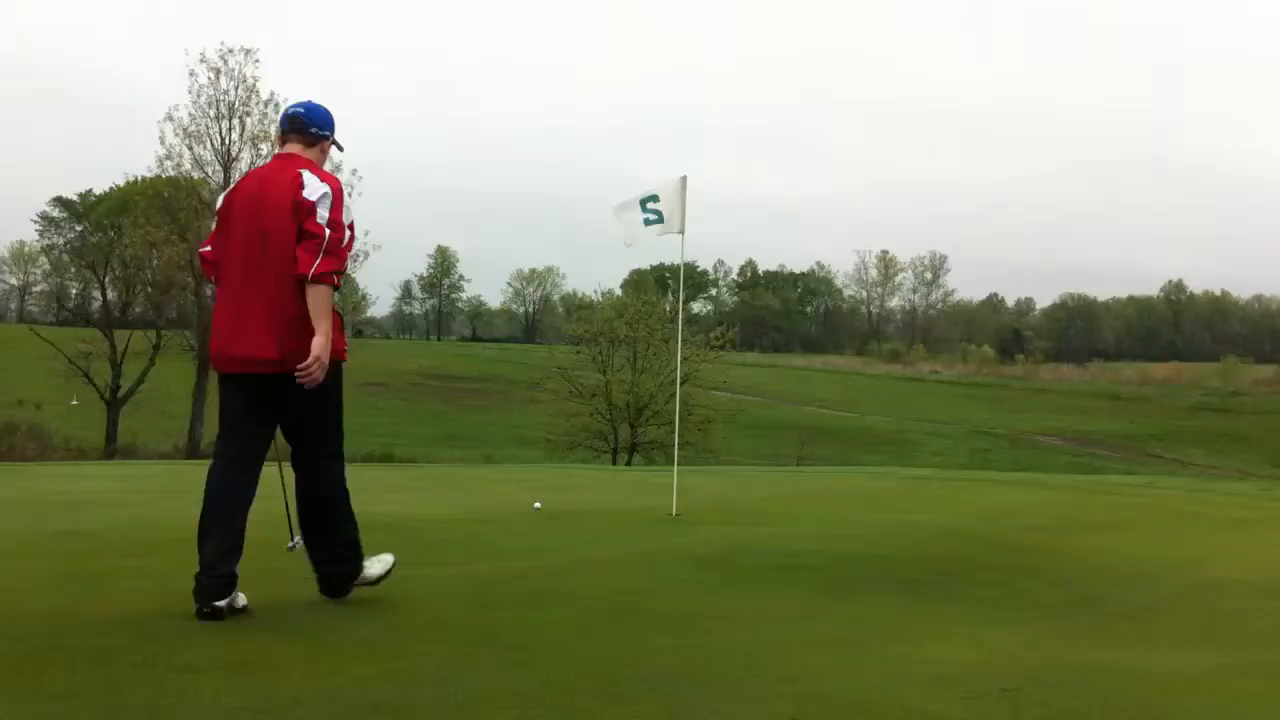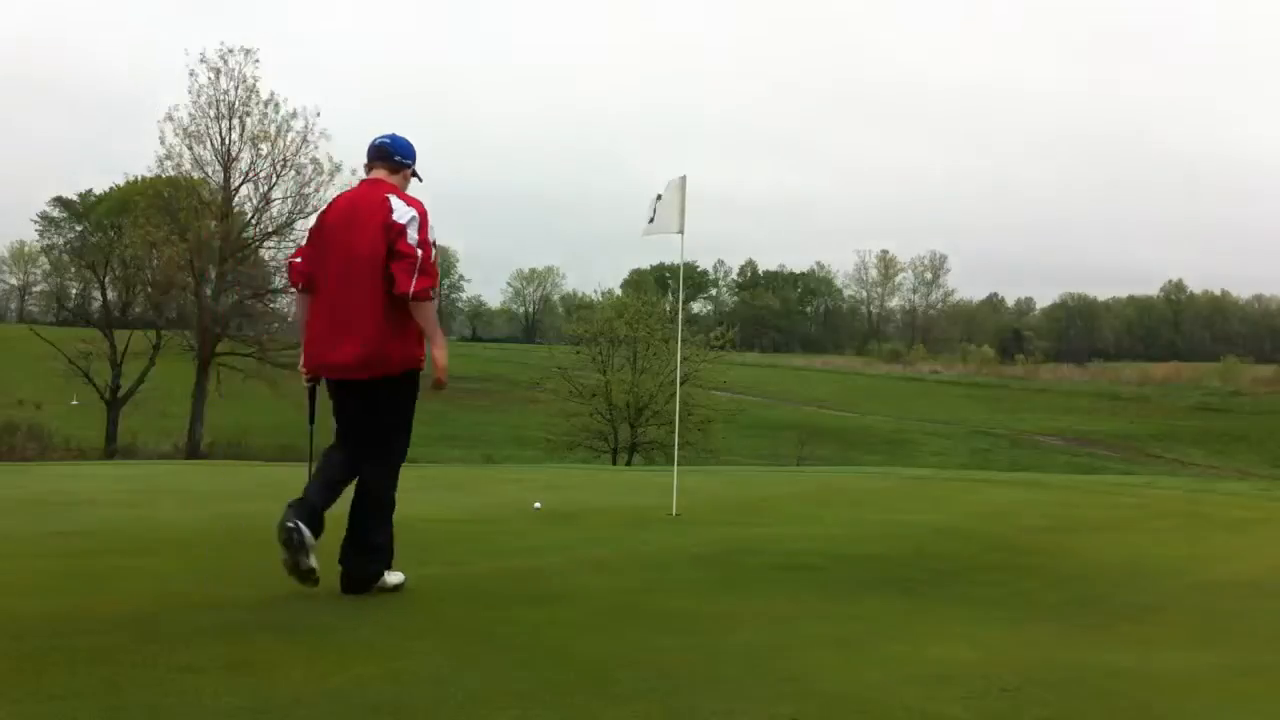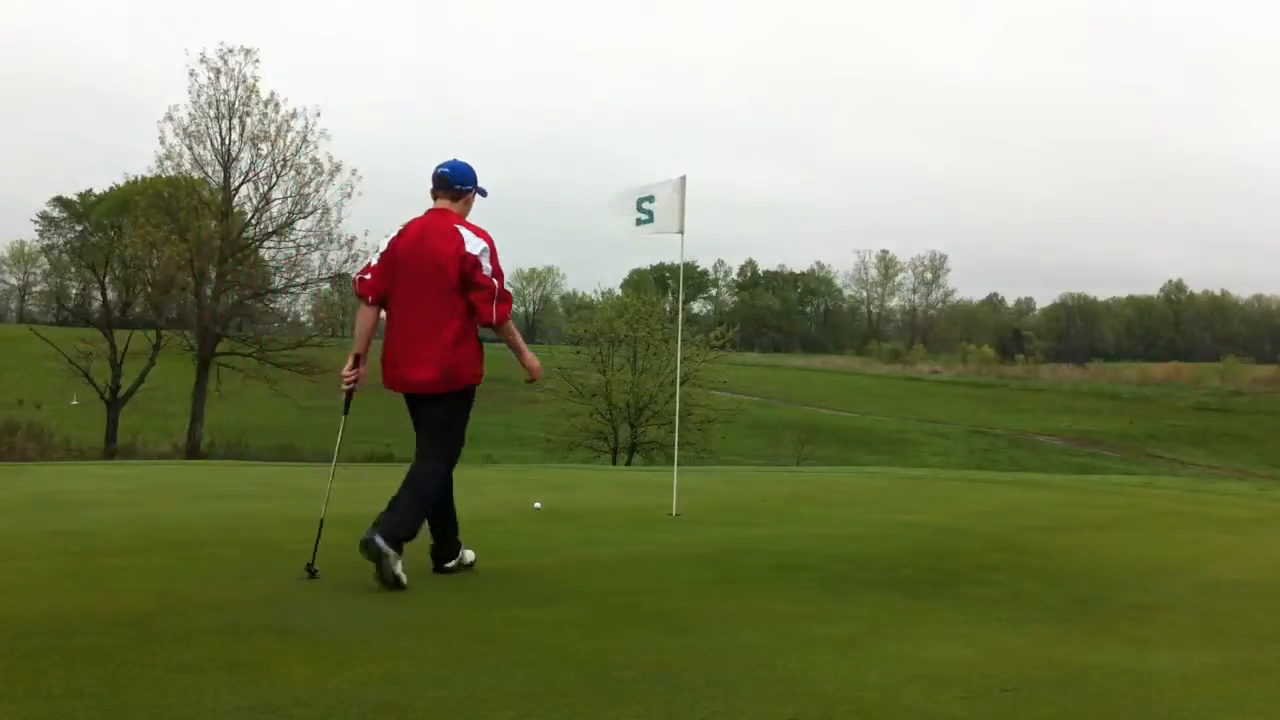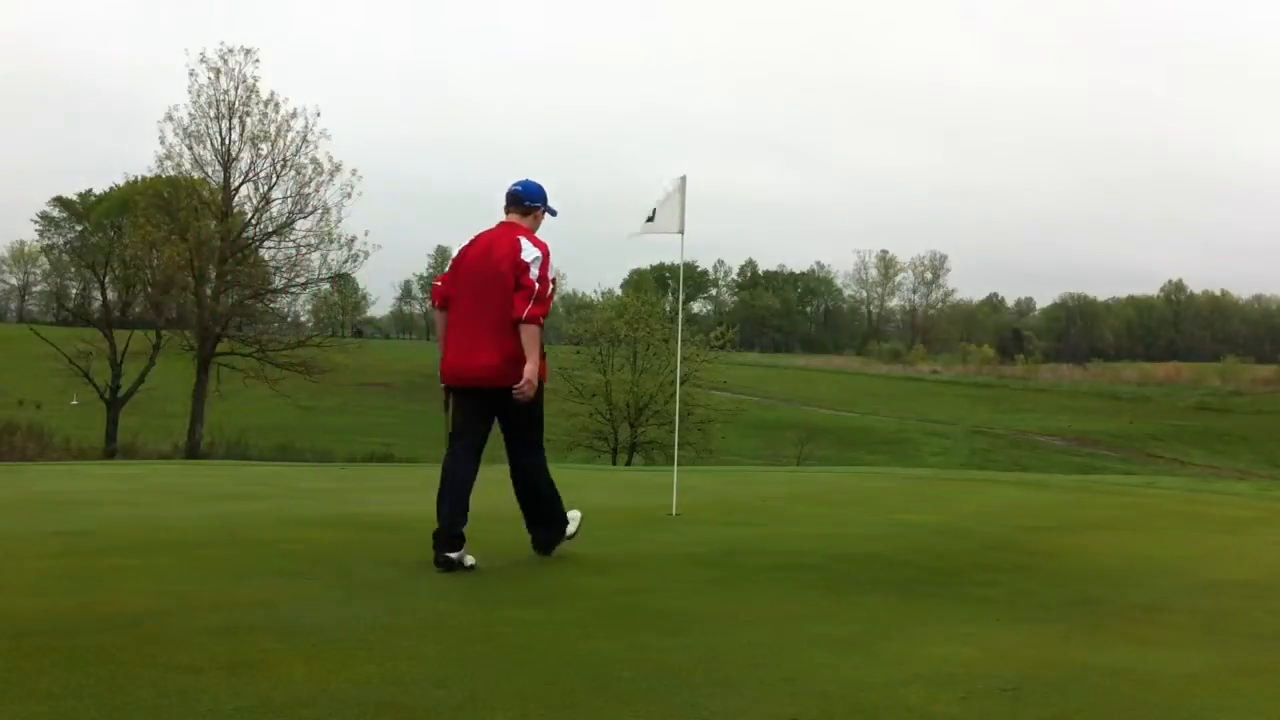
dt=0.4s
person 1, frame 1
left shoulder: (240, 188)
right shoulder: (320, 186)
left elbow: (215, 266)
right elbow: (320, 265)
right wrist: (321, 335)
left hip: (238, 347)
right hip: (300, 347)
left knee: (234, 458)
right knee: (320, 461)
left ankle: (214, 585)
right ankle: (341, 569)
person 1, frame 2
left shoulder: (331, 209)
right shoulder: (404, 210)
left elbow: (303, 282)
right elbow: (415, 284)
left wrist: (308, 349)
right wrist: (436, 345)
left hip: (333, 352)
right hip: (387, 354)
left knee: (349, 446)
right knee: (383, 456)
left ankle: (304, 516)
right ankle: (365, 568)
person 1, frame 3
left shoulder: (401, 236)
right shoulder: (473, 239)
left elbow: (369, 297)
right elbow: (493, 309)
left wrist: (357, 356)
right wrist: (522, 353)
left hip: (408, 367)
right hip: (453, 369)
left knee: (434, 452)
right knee: (437, 458)
left ankle: (446, 550)
right ankle: (387, 535)
person 1, frame 4
left shoulder: (471, 246)
right shoulder: (531, 248)
left elbow: (441, 302)
right elbow: (529, 310)
left wrist: (451, 355)
right wrist: (533, 364)
left hip: (465, 366)
right hip: (510, 368)
left knee: (462, 451)
right knee: (527, 451)
left ankle: (449, 544)
right ankle: (550, 529)
